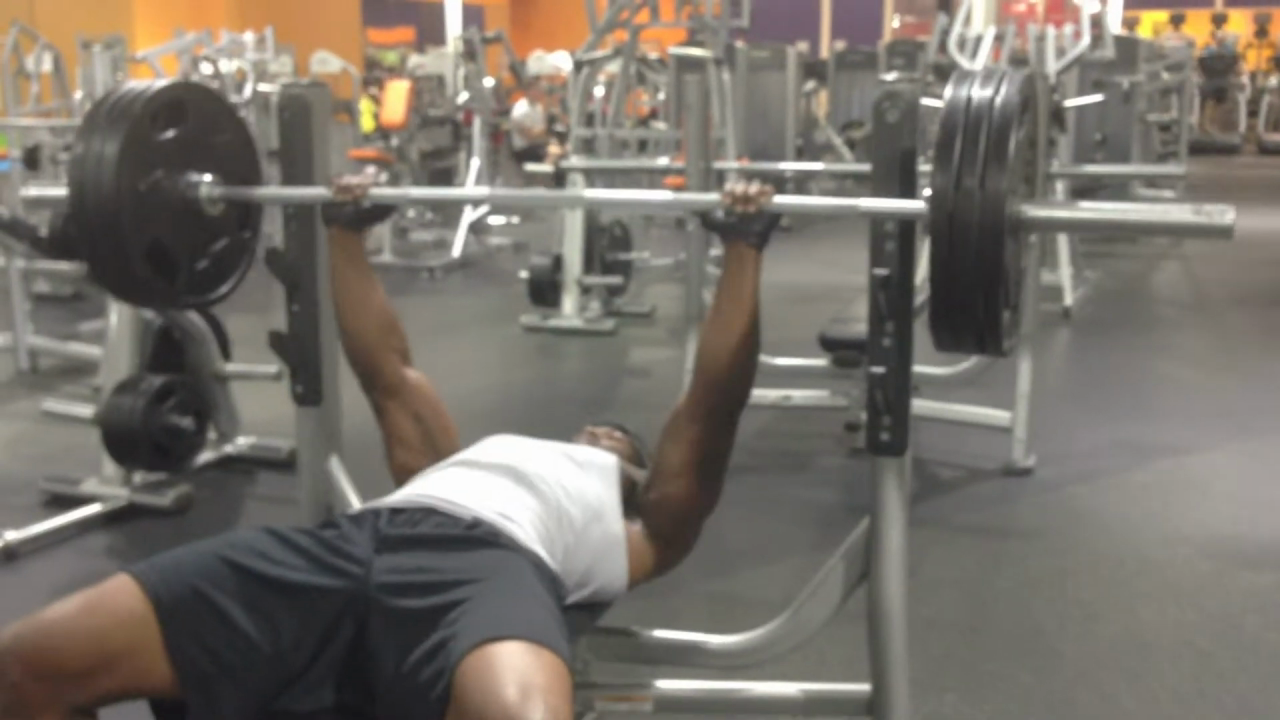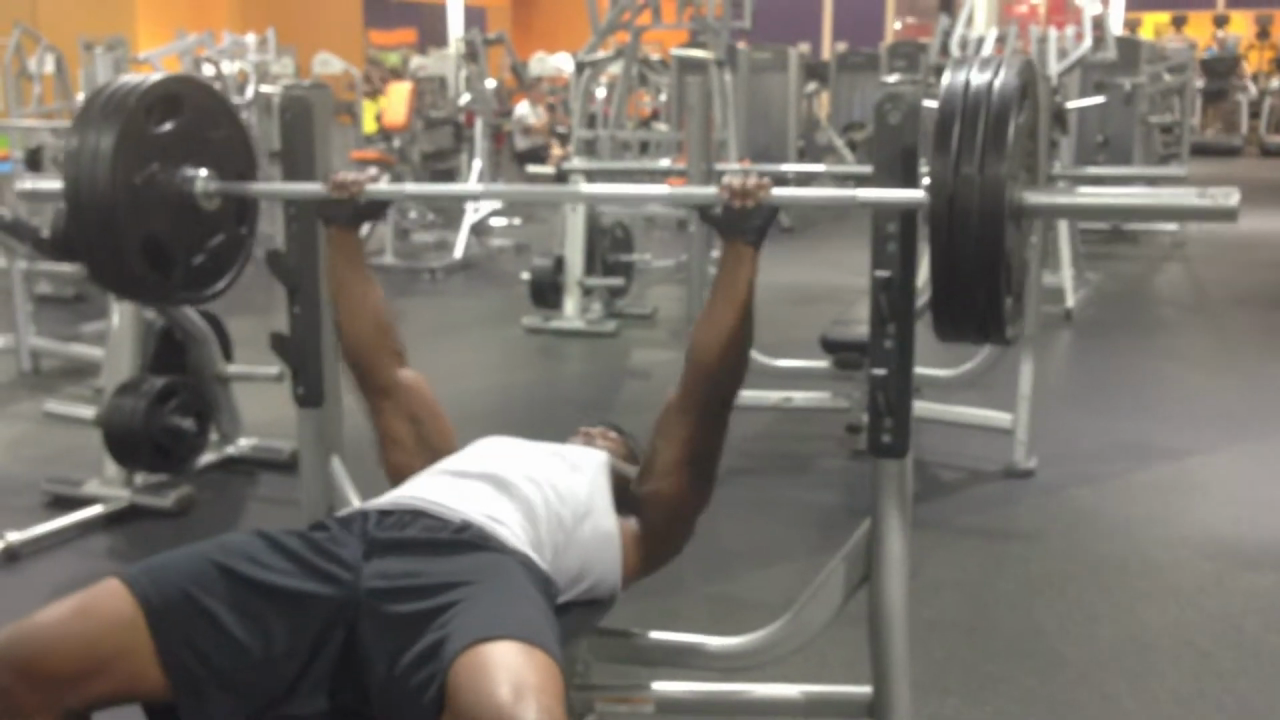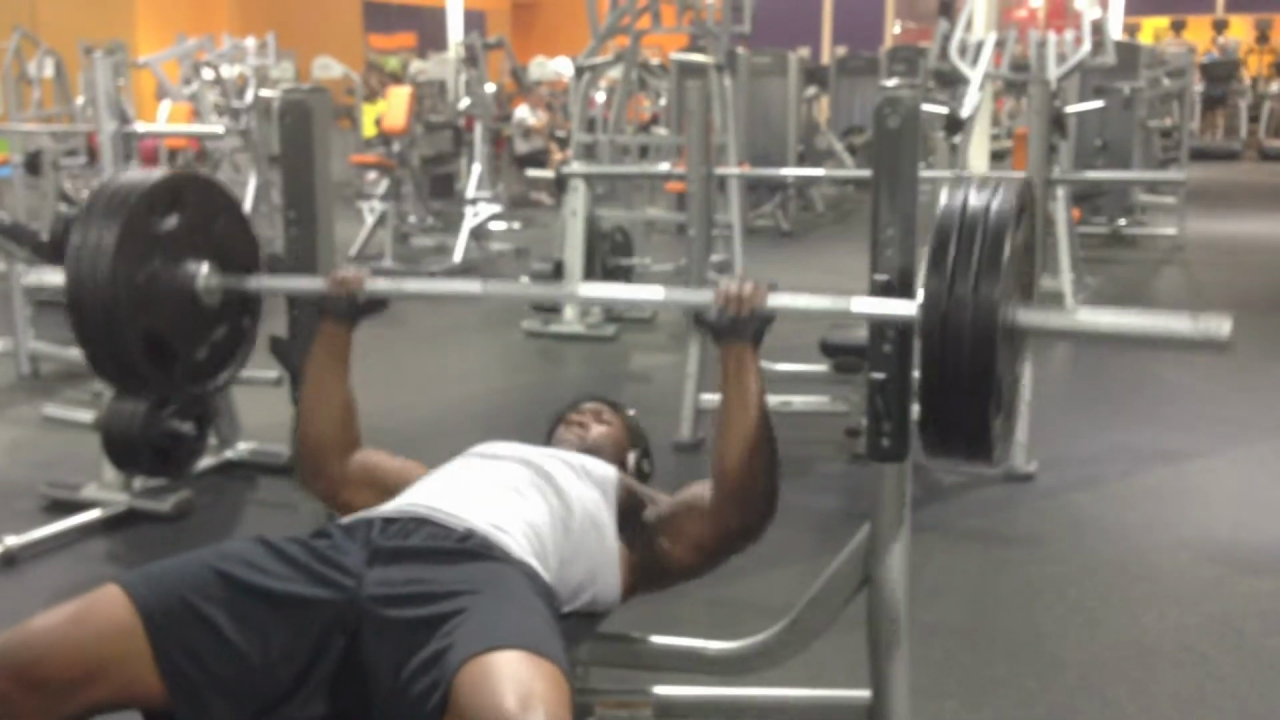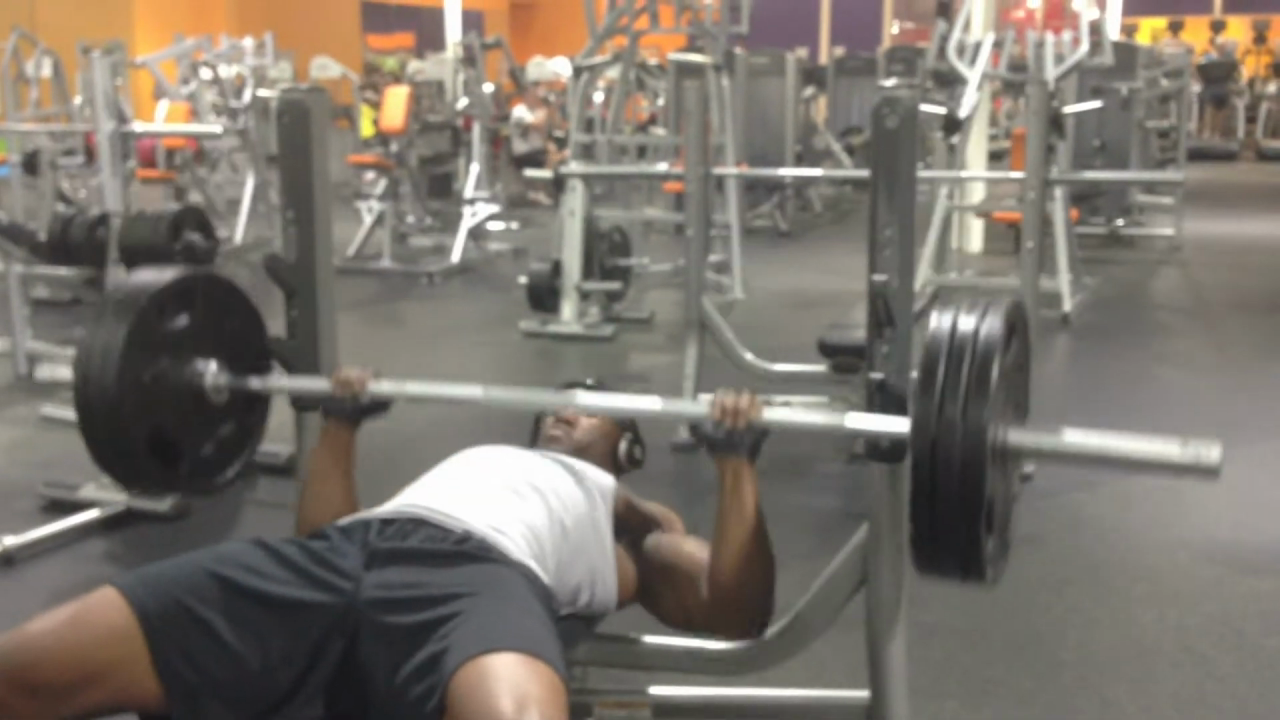
dt=0.3s
person 1, frame 1
left shoulder: (642, 525)
right shoulder: (467, 459)
left elbow: (712, 405)
right elbow: (387, 371)
left wrist: (743, 250)
right wrist: (346, 234)
right hip: (354, 542)
person 1, frame 2
left shoulder: (632, 527)
right shoulder: (457, 464)
left elbow: (705, 396)
right elbow: (383, 372)
left wrist: (740, 244)
right wrist: (343, 230)
right hip: (344, 544)
person 1, frame 3
left shoulder: (638, 522)
right shoulder: (475, 458)
left elbow: (741, 512)
right elbow: (326, 465)
left wrist: (739, 352)
right wrist: (335, 327)
left hip: (485, 572)
right hip: (343, 551)
person 1, frame 4
left shoulder: (636, 524)
right shoulder: (475, 459)
left elbow: (737, 607)
right elbow: (317, 533)
left wrist: (735, 457)
right wrist: (340, 423)
left hip: (485, 577)
right hip: (349, 556)
